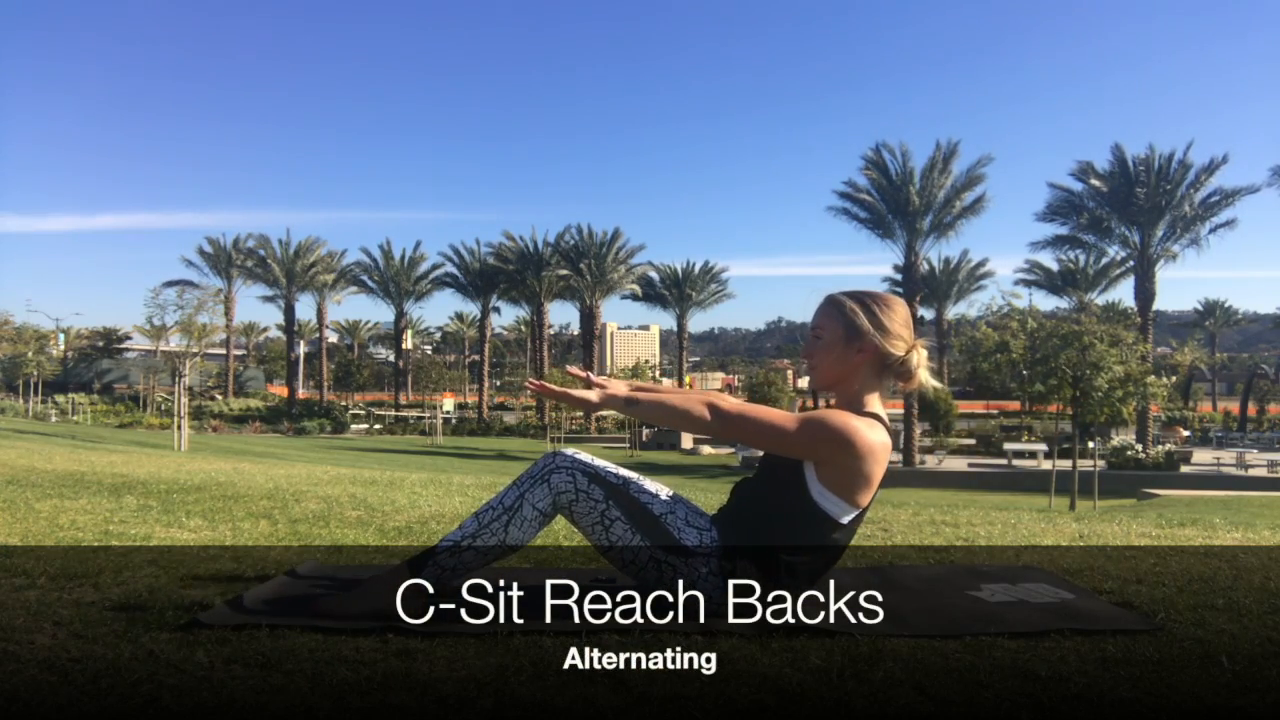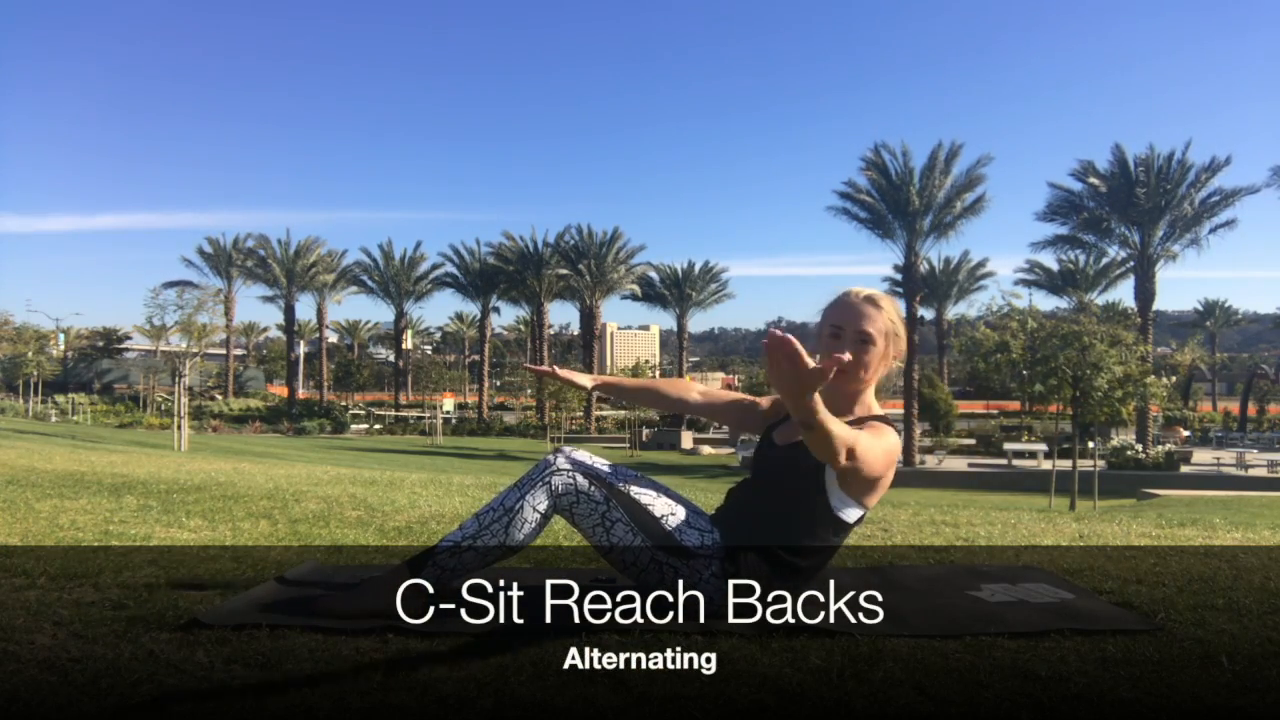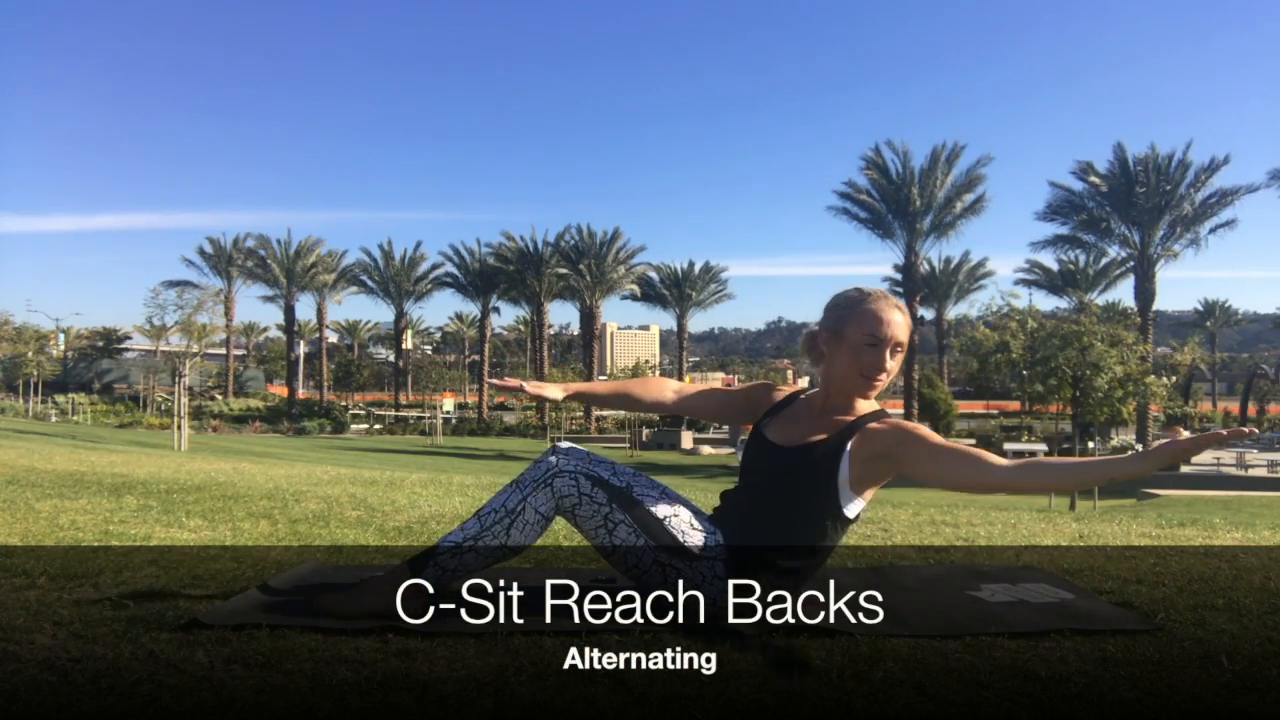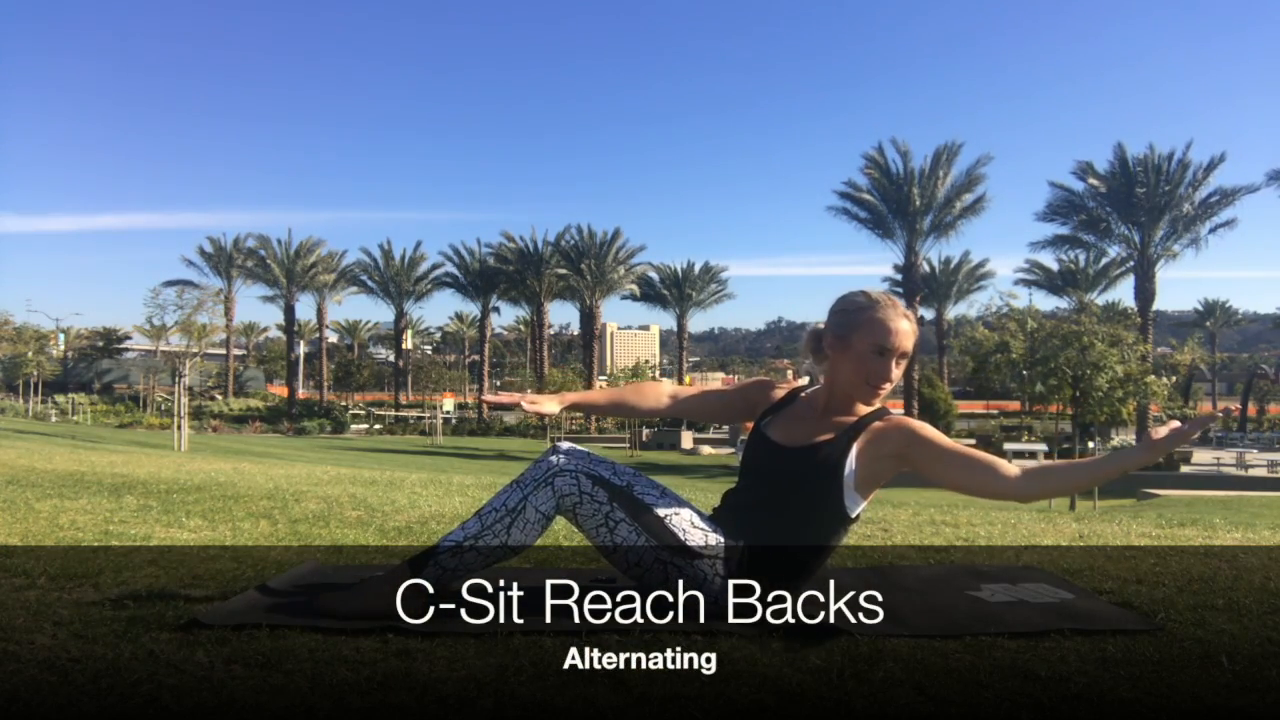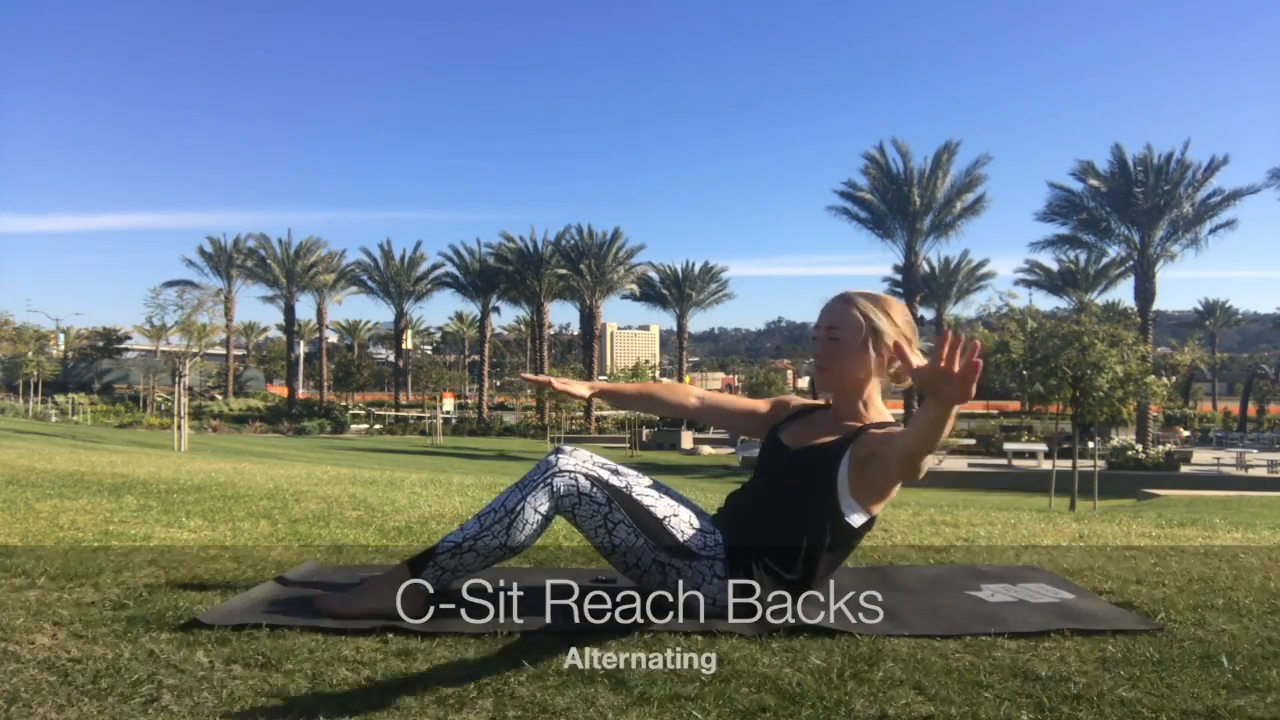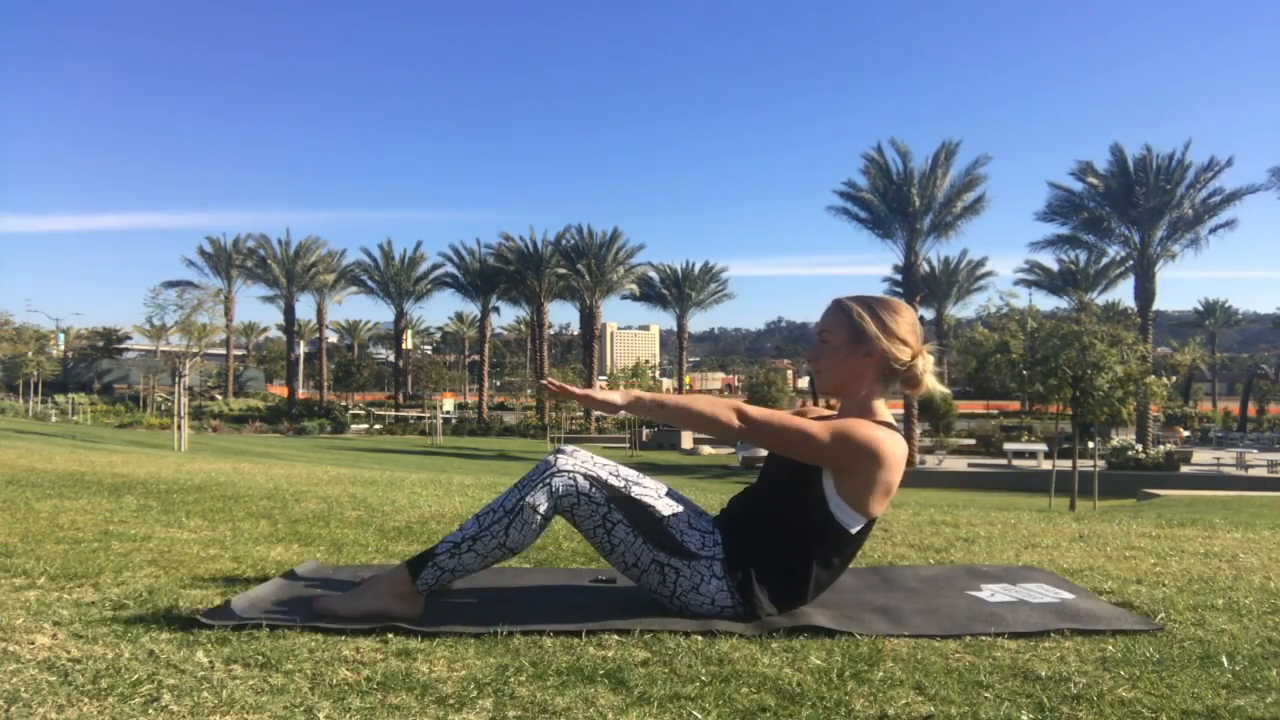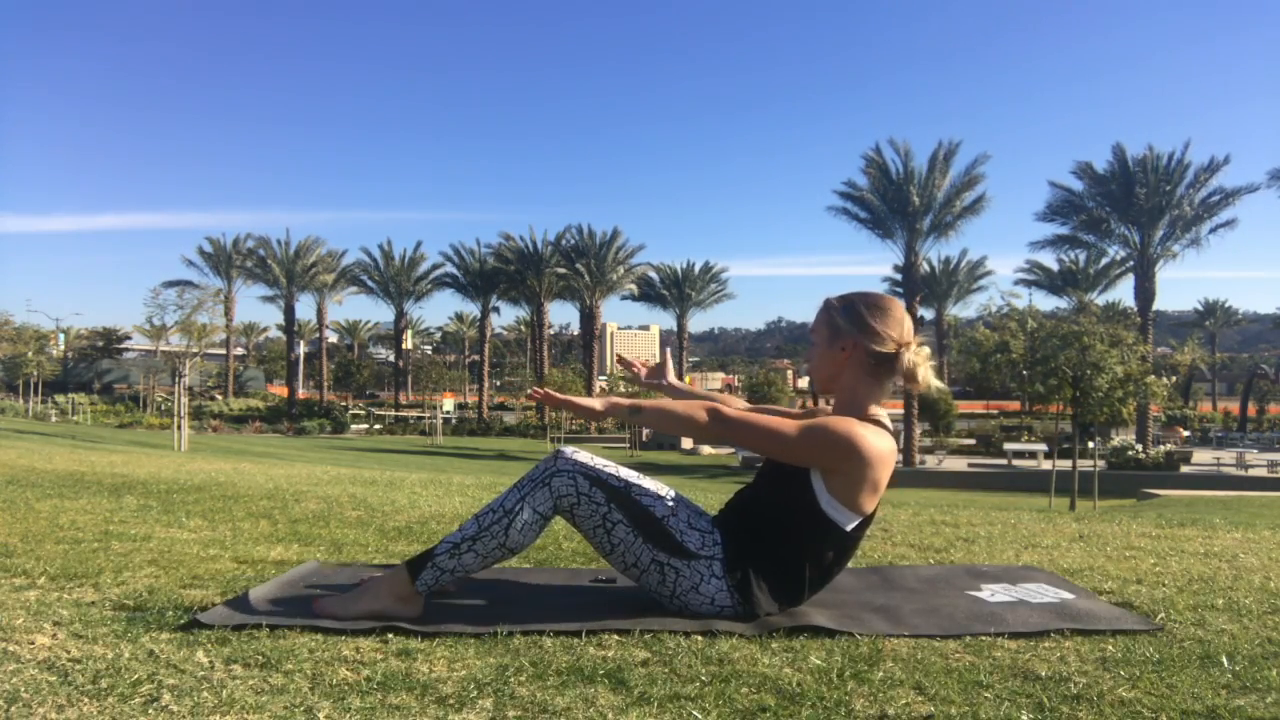
dt=0.4s
person 1, frame 1
left shoulder: (850, 435)
right shoulder: (843, 424)
left elbow: (715, 418)
right elbow: (731, 407)
left wrist: (605, 401)
right wrist: (625, 389)
left hip: (719, 579)
right hip: (721, 554)
left knee: (563, 474)
right knee: (565, 471)
left ankle: (411, 580)
right ankle: (420, 573)
person 1, frame 2
left shoulder: (875, 441)
right shoulder: (795, 414)
left elbow: (839, 451)
right elbow: (699, 399)
left wrist: (807, 399)
right wrist: (600, 383)
left hip: (733, 581)
right hip: (717, 552)
left knee: (562, 474)
right knee: (566, 466)
left ankle: (411, 583)
right ankle: (424, 574)
person 1, frame 3
left shoulder: (883, 441)
right shoulder: (774, 404)
left elbow: (1005, 473)
right elbow: (671, 394)
left wrist: (1151, 459)
right wrist: (569, 389)
left hip: (735, 587)
right hip: (713, 558)
left knee: (562, 476)
right knee: (564, 463)
left ankle: (411, 584)
right ankle: (423, 576)
person 1, frame 4
left shoulder: (890, 437)
right shoulder: (774, 398)
left elbow: (1018, 482)
right elbow: (670, 399)
left wrist: (1148, 450)
right wrist: (564, 400)
left hip: (741, 587)
right hip: (709, 557)
left knee: (561, 478)
right knee: (564, 463)
left ankle: (415, 583)
right ankle: (430, 573)
person 1, frame 5
left shoulder: (883, 444)
right shoulder: (802, 417)
left elbow: (916, 449)
right elbow: (696, 400)
left wrist: (942, 405)
right wrist: (595, 388)
left hip: (744, 584)
right hip: (724, 551)
left knee: (569, 474)
right knee: (575, 463)
left ankle: (414, 587)
right ankle: (423, 578)
person 1, frame 6
left shoulder: (874, 446)
right shoulder: (826, 424)
left elbow: (741, 422)
right elbow: (724, 417)
left wrist: (629, 399)
right wrist: (622, 400)
left hip: (729, 584)
right hip: (721, 554)
left knee: (562, 478)
right knee: (570, 465)
left ankle: (408, 585)
right ankle: (417, 575)
person 1, frame 7
left shoulder: (858, 442)
right shoulder: (840, 424)
left elbow: (723, 425)
right elbow: (745, 411)
left wrist: (612, 406)
right wrist: (669, 387)
left hip: (727, 584)
right hip: (725, 556)
left knee: (562, 476)
right knee: (570, 469)
left ankle: (408, 586)
right ankle: (419, 576)
